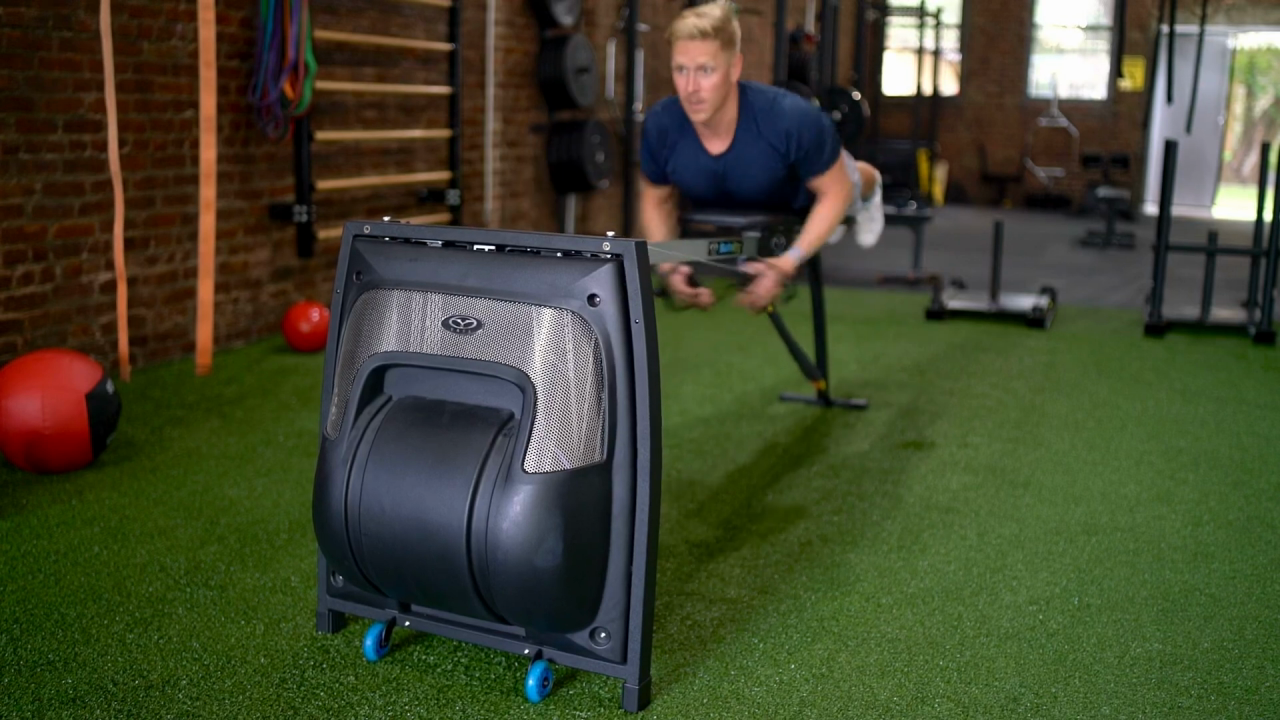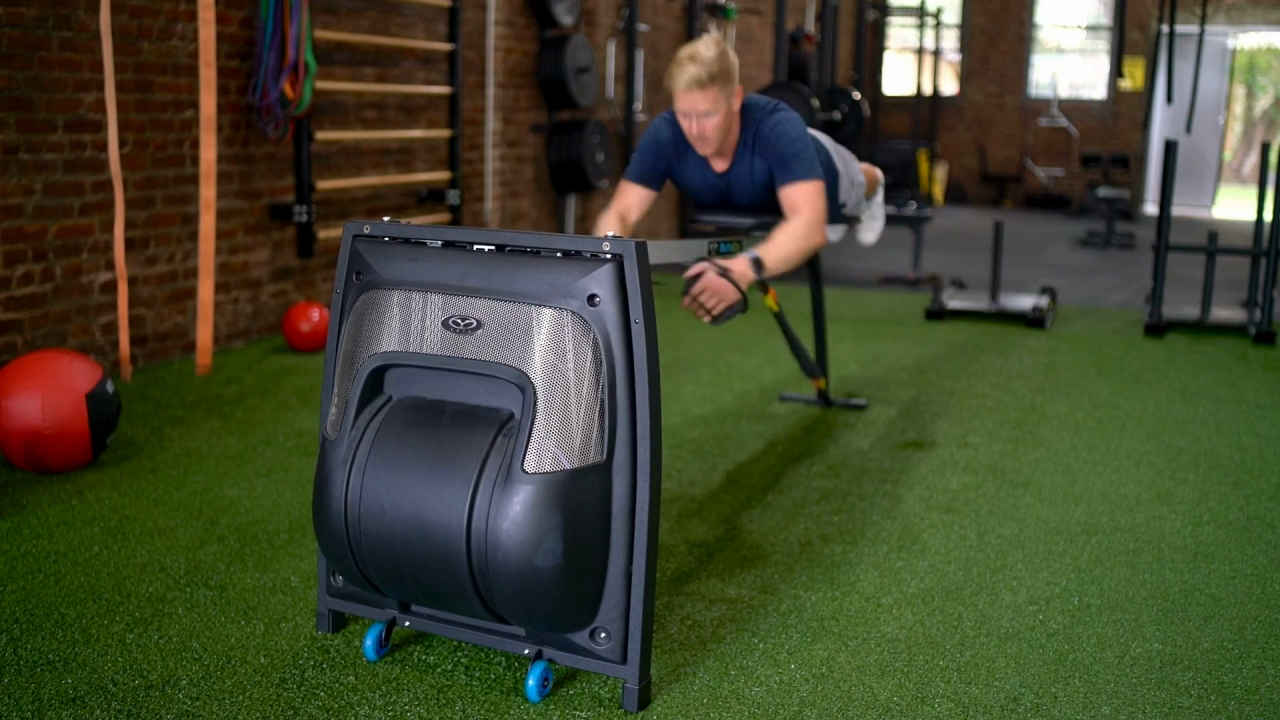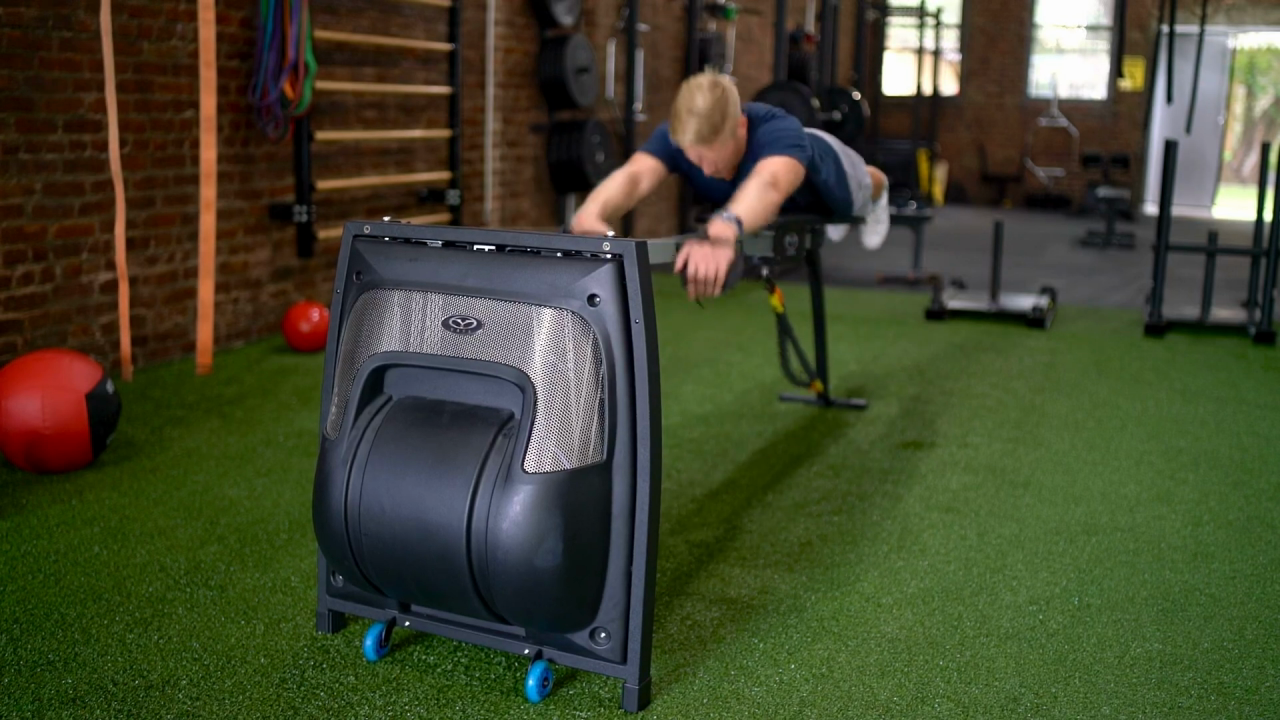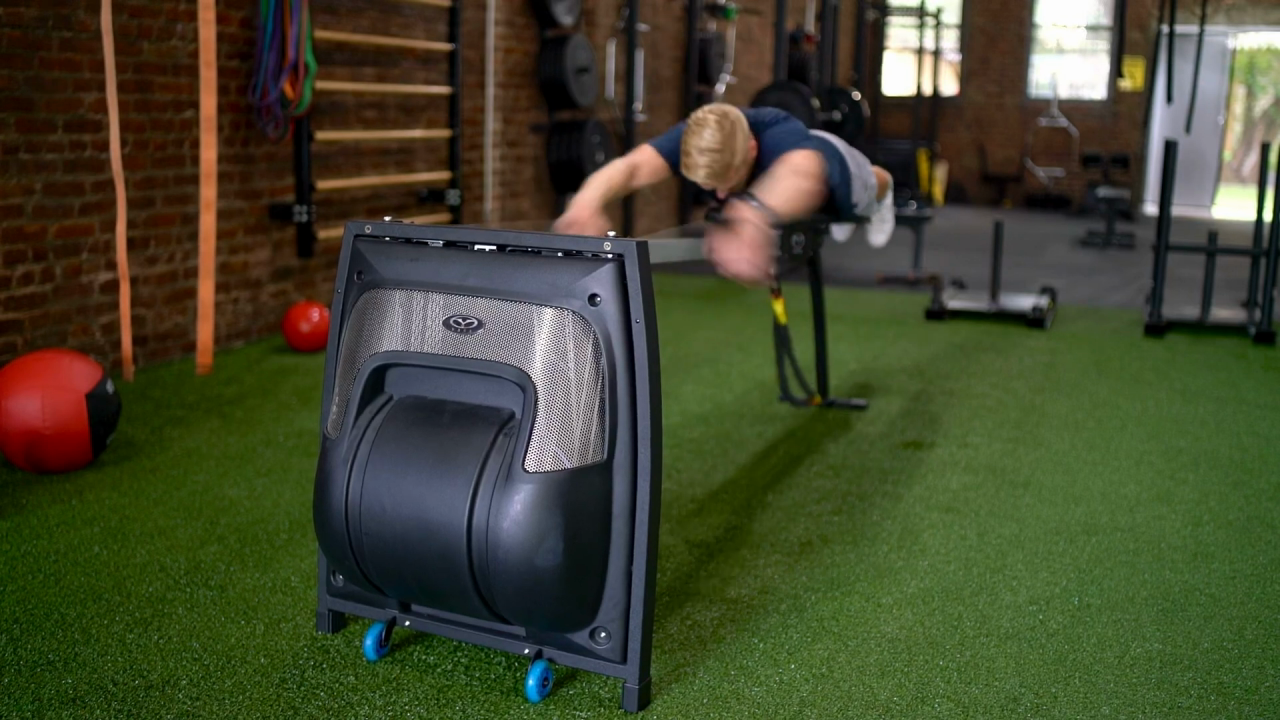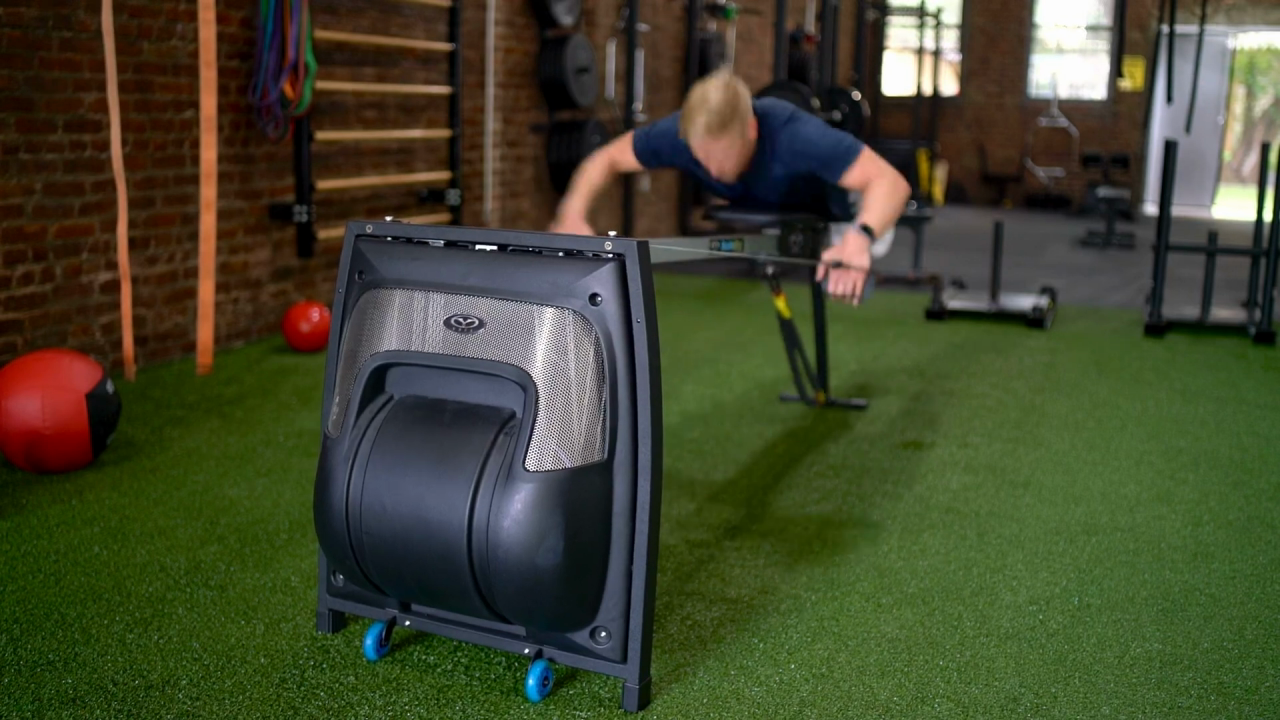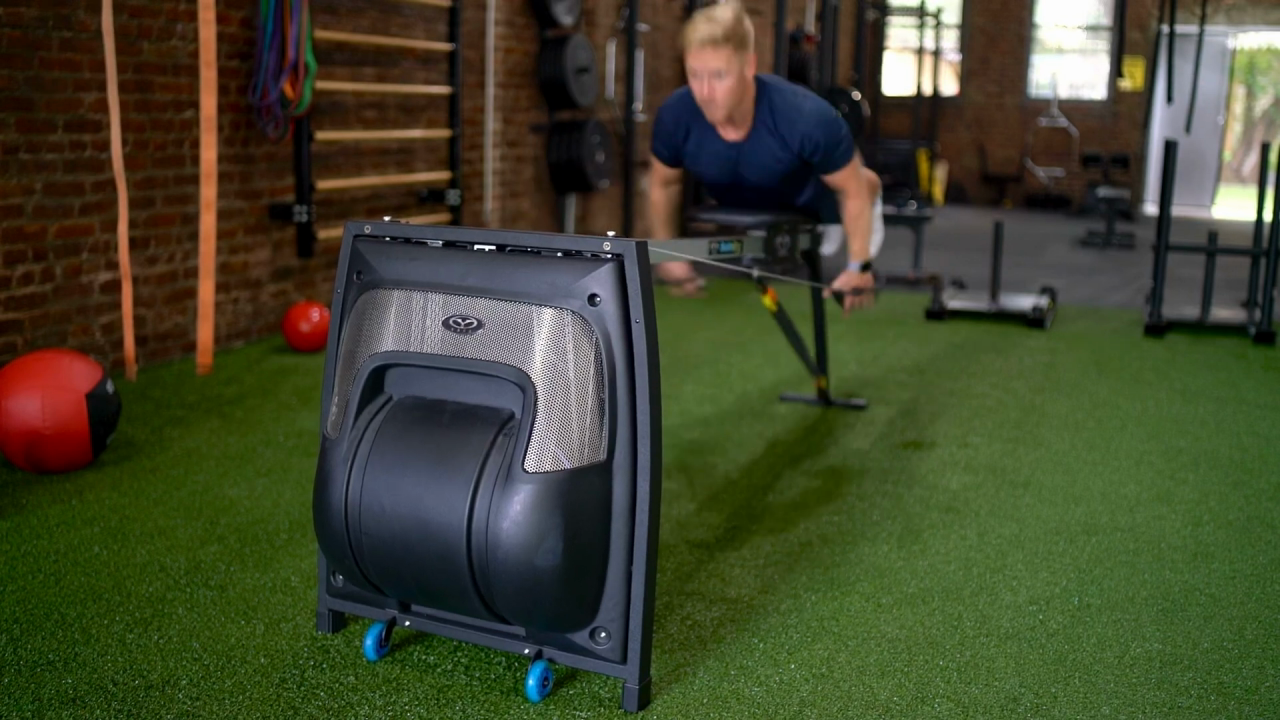
dt=0.2s
person 1, frame 1
left shoulder: (790, 119)
right shoulder: (660, 126)
left elbow: (834, 190)
right elbow: (656, 200)
left wrist: (790, 262)
right wrist: (669, 266)
left hip: (801, 201)
left ankle: (868, 184)
person 1, frame 2
left shoulder: (781, 130)
right shoulder: (664, 135)
left elbow: (810, 227)
right elbow: (620, 214)
left wrist: (745, 268)
left ankle: (871, 183)
person 1, frame 3
left shoulder: (778, 133)
right shoulder: (677, 138)
left elbow: (769, 188)
right elbow: (631, 178)
left wrist: (724, 231)
right wrist: (588, 218)
left hip: (822, 173)
person 1, frame 4
left shoulder: (783, 138)
right shoulder: (692, 139)
left elbow: (799, 176)
right elbow: (631, 168)
left wrist: (753, 216)
right wrist: (583, 208)
person 1, frame 5
left shoulder: (797, 136)
right shoulder: (678, 136)
left elbow: (891, 184)
right elbow: (605, 160)
left wrist: (860, 237)
right wrist: (572, 213)
left hip: (826, 191)
right hip: (764, 206)
person 1, frame 6
left shoulder: (808, 117)
right shoulder: (675, 115)
left elbow: (848, 190)
right elbow: (662, 183)
left wrist: (859, 265)
left hip: (813, 194)
left ankle: (870, 187)
